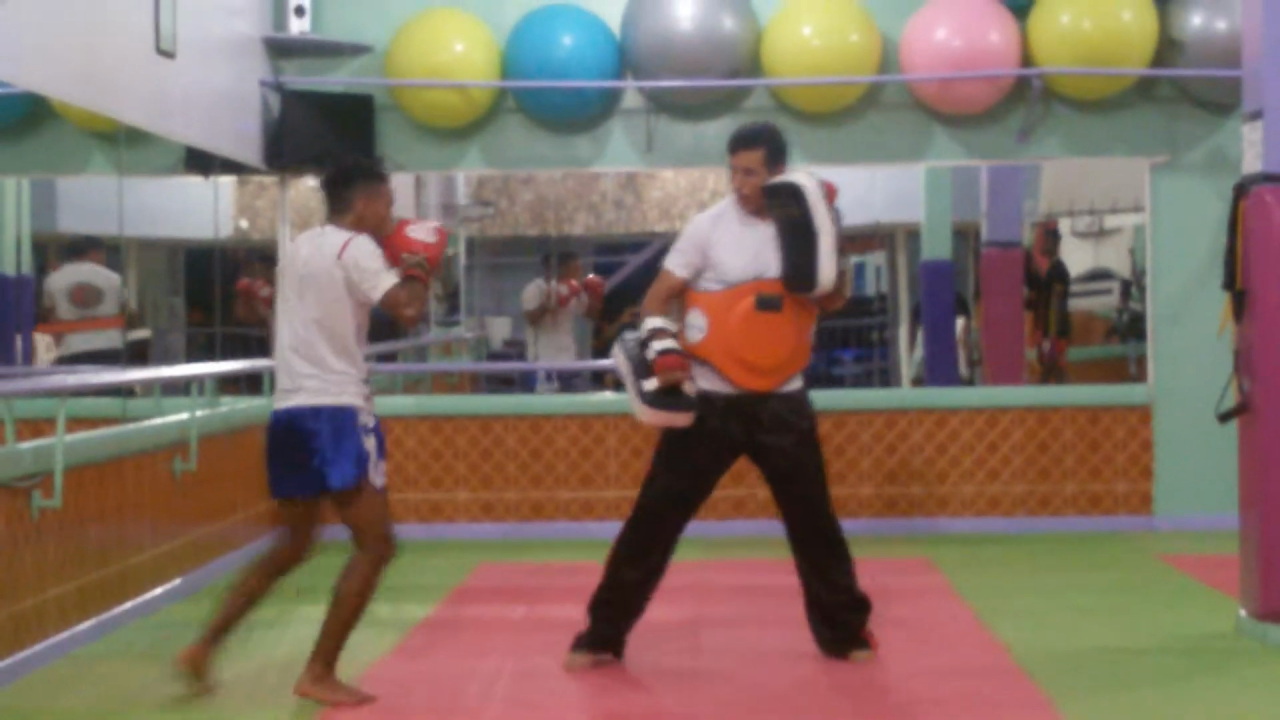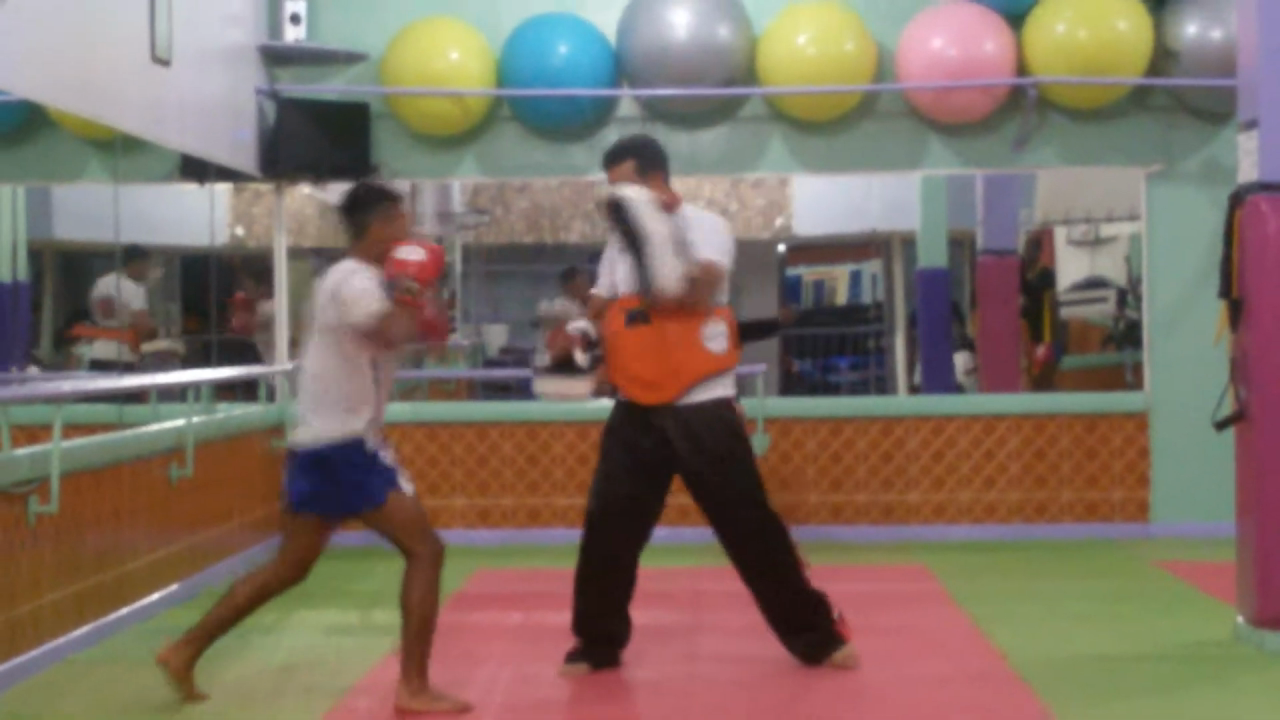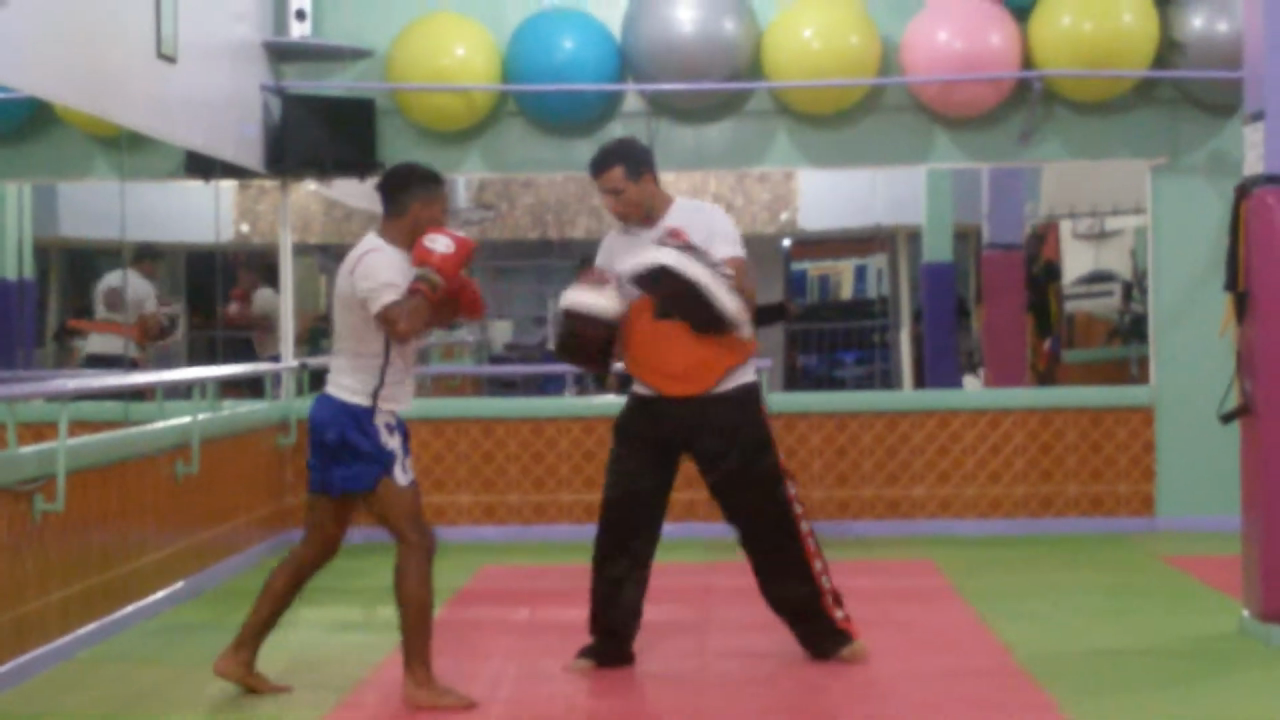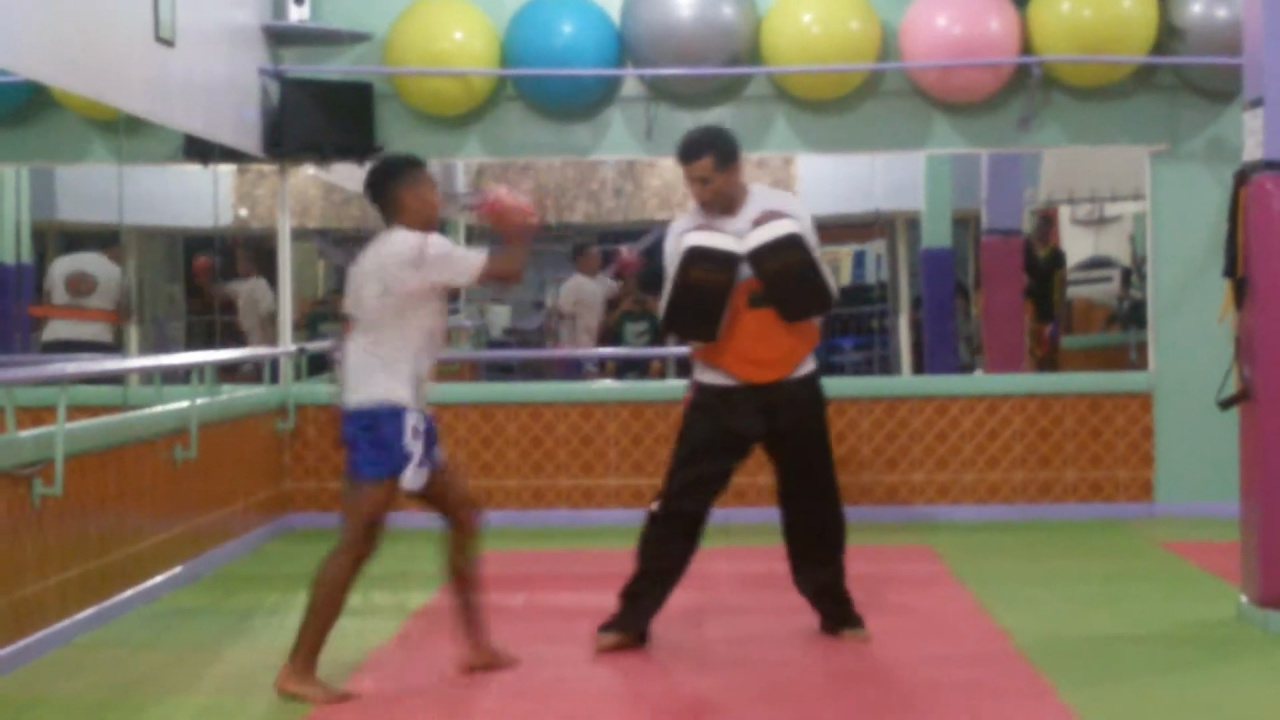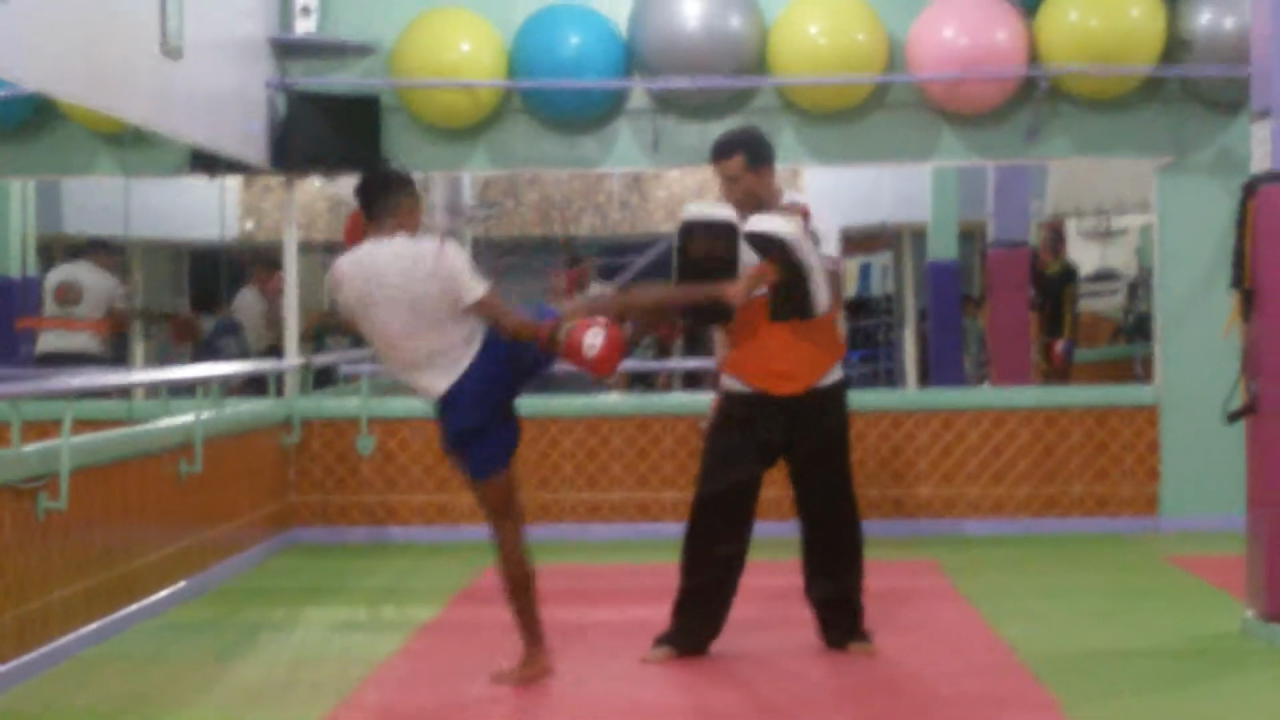
dt=0.3s
person 1, frame 1
left shoulder: (297, 247)
right shoulder: (356, 248)
right elbow: (408, 311)
left wrist: (394, 273)
right wrist: (418, 275)
left hip: (290, 412)
right hip: (336, 413)
left knee: (292, 546)
right knee: (375, 546)
left ankle: (203, 647)
right ankle: (319, 674)
person 1, frame 2
left shoulder: (352, 278)
right shoulder: (355, 282)
right elbow: (392, 335)
right wrist: (409, 297)
left hip: (316, 443)
right hip: (343, 448)
left knee: (287, 566)
right knee: (425, 550)
left ankle: (184, 651)
person 1, frame 3
left shoulder: (387, 257)
right shoulder: (378, 261)
left elbow: (408, 324)
right elbow: (397, 326)
left wrist: (440, 303)
right wrist: (431, 282)
left hip: (345, 414)
right hip: (358, 418)
left knee: (317, 546)
right knee: (417, 543)
left ankle: (238, 656)
right ankle: (421, 682)
person 1, frame 4
left shoulder: (372, 258)
right shoulder: (425, 250)
left elbow: (352, 325)
right elbow: (508, 270)
right wrist: (516, 233)
left hip: (383, 408)
right hip: (389, 412)
left knee: (464, 511)
right knee: (358, 542)
left ankle: (477, 643)
right ankle: (299, 671)
person 1, frame 5
left shoulder: (343, 272)
right shoulder: (438, 254)
right elbow: (503, 319)
right wrist: (568, 332)
left hip: (458, 406)
right hip: (492, 363)
left knee: (506, 526)
left ankle: (533, 654)
right ankle: (714, 291)
person 2, frame 1
right shoulder: (709, 224)
left elbow: (833, 298)
right elbow: (658, 296)
right wrist: (664, 349)
left hip: (780, 398)
right hip: (710, 398)
left knee: (813, 516)
right knee: (658, 511)
left ankle: (844, 630)
right ankle: (604, 631)
person 2, frame 2
left shoulder: (703, 228)
right shoulder: (619, 243)
left elbow: (694, 294)
right elbow: (600, 311)
left hip: (703, 408)
right hip: (636, 412)
left knee: (748, 521)
right knee: (606, 526)
left ankle: (817, 635)
right ankle: (597, 644)
person 2, frame 3
left shoulder: (704, 220)
right shoulder: (615, 243)
left elbow: (742, 294)
left hip: (725, 395)
right hip: (652, 401)
left knee: (767, 513)
right knee: (622, 518)
left ankle: (825, 629)
right ankle: (610, 642)
person 2, frame 4
left shoulder: (785, 209)
right shoulder: (683, 232)
left hip: (791, 383)
right hip: (720, 388)
left knee: (814, 500)
right knee: (681, 500)
left ankle: (835, 609)
right ankle: (632, 617)
person 2, frame 5
left shoulder: (808, 220)
right shoulder: (715, 229)
left elbow: (828, 299)
left wrist: (801, 246)
left hip: (816, 391)
right hip: (746, 393)
left knee: (831, 511)
right knee: (716, 511)
left ankle: (842, 623)
right ankle: (690, 630)
